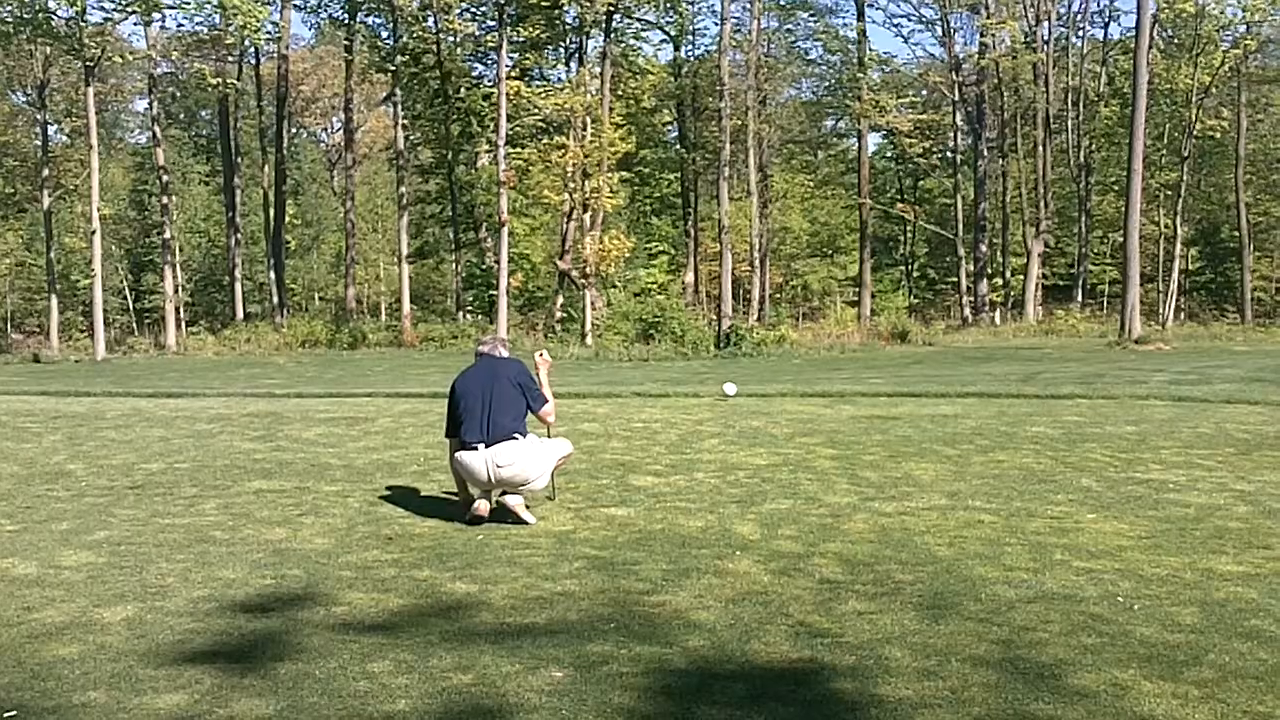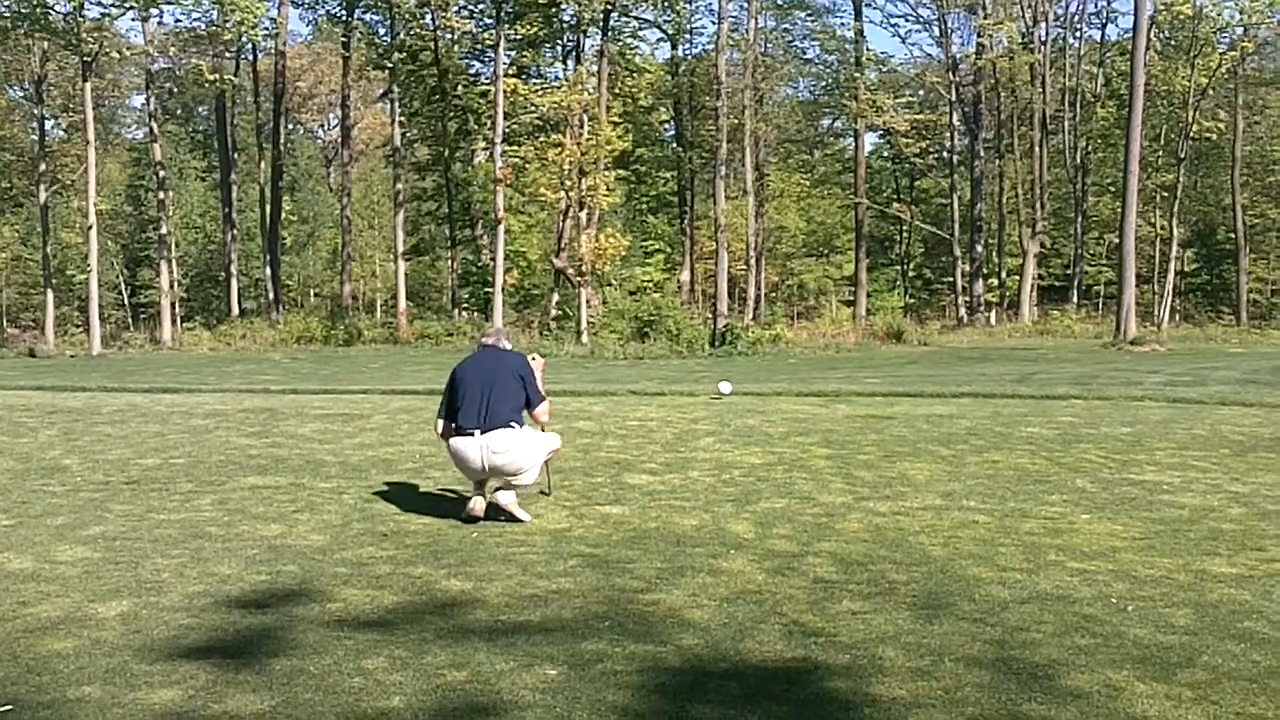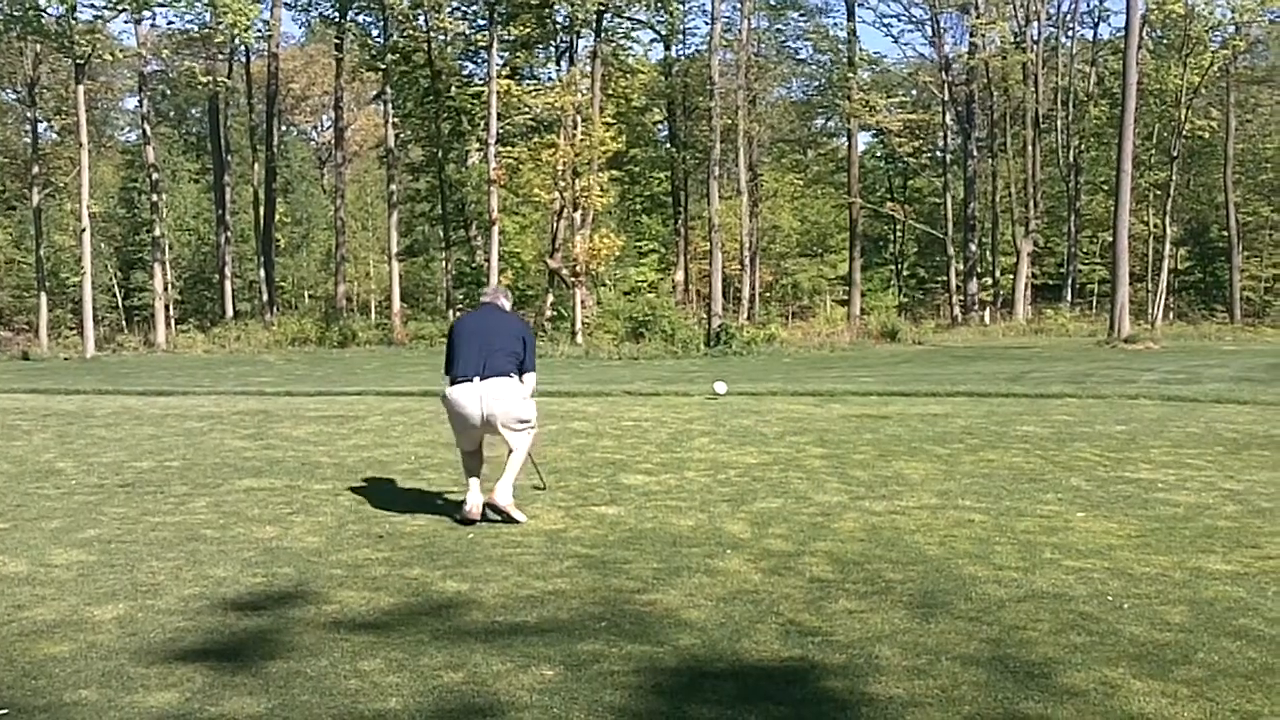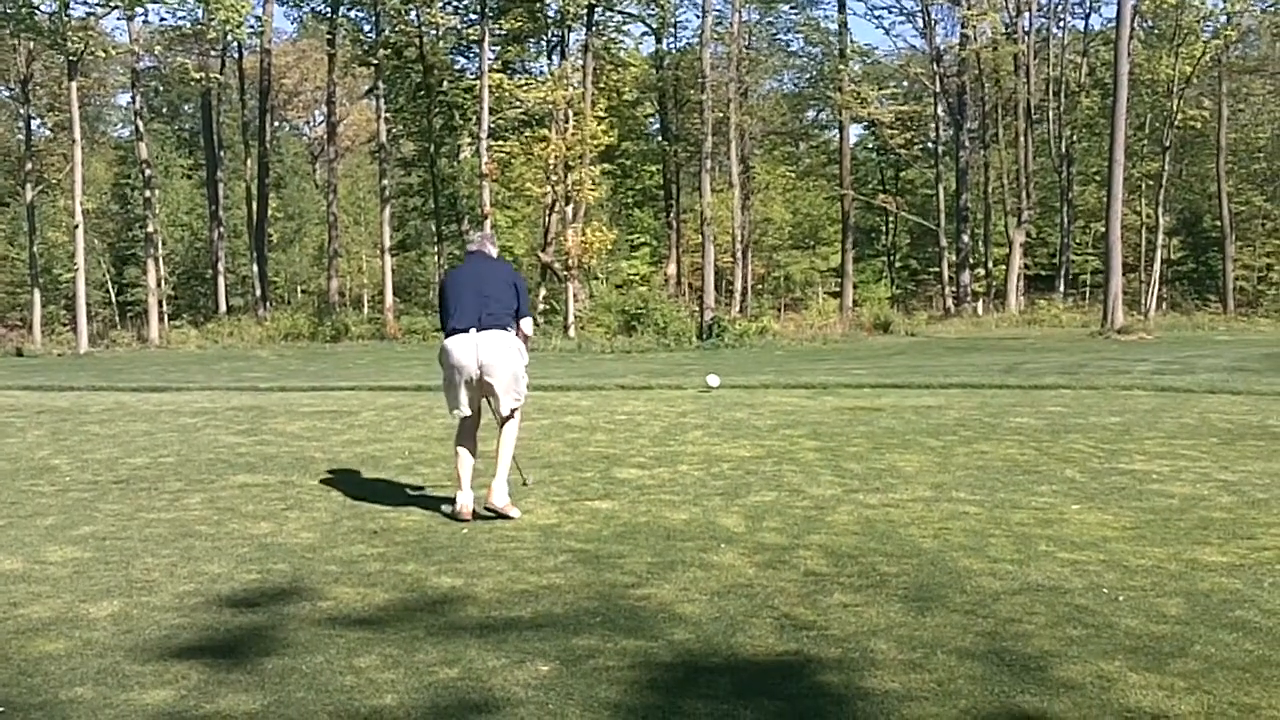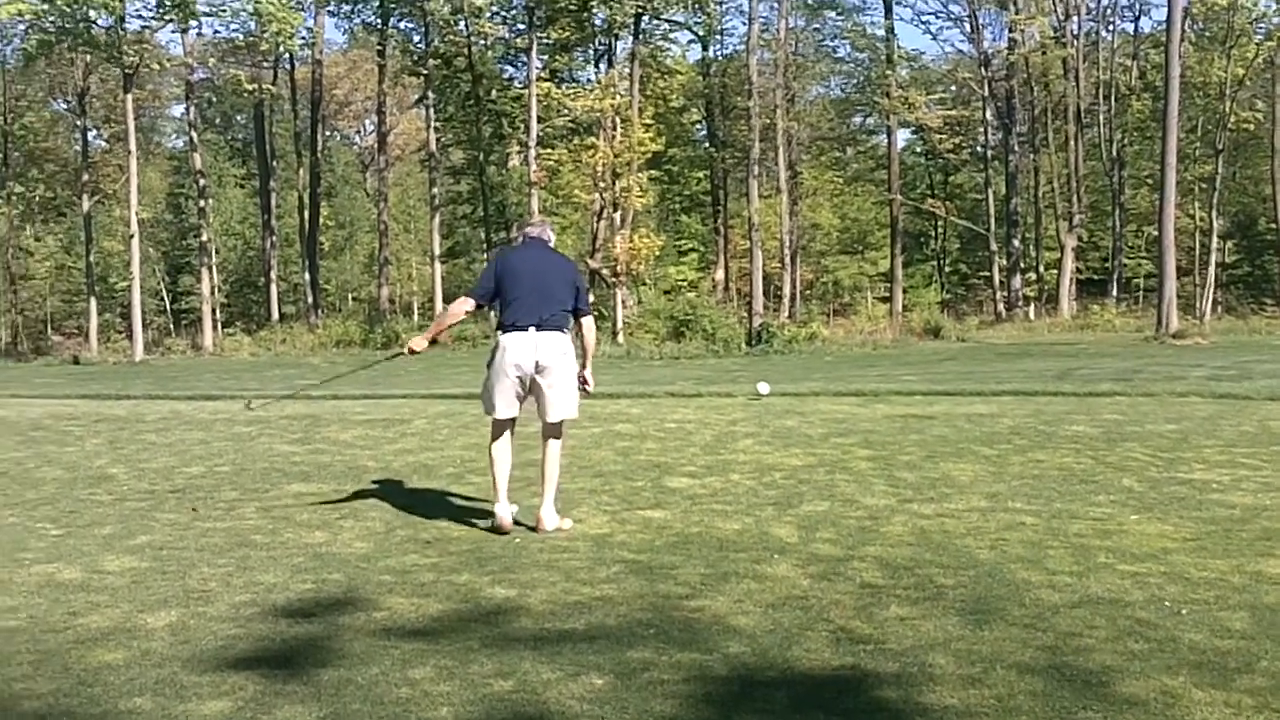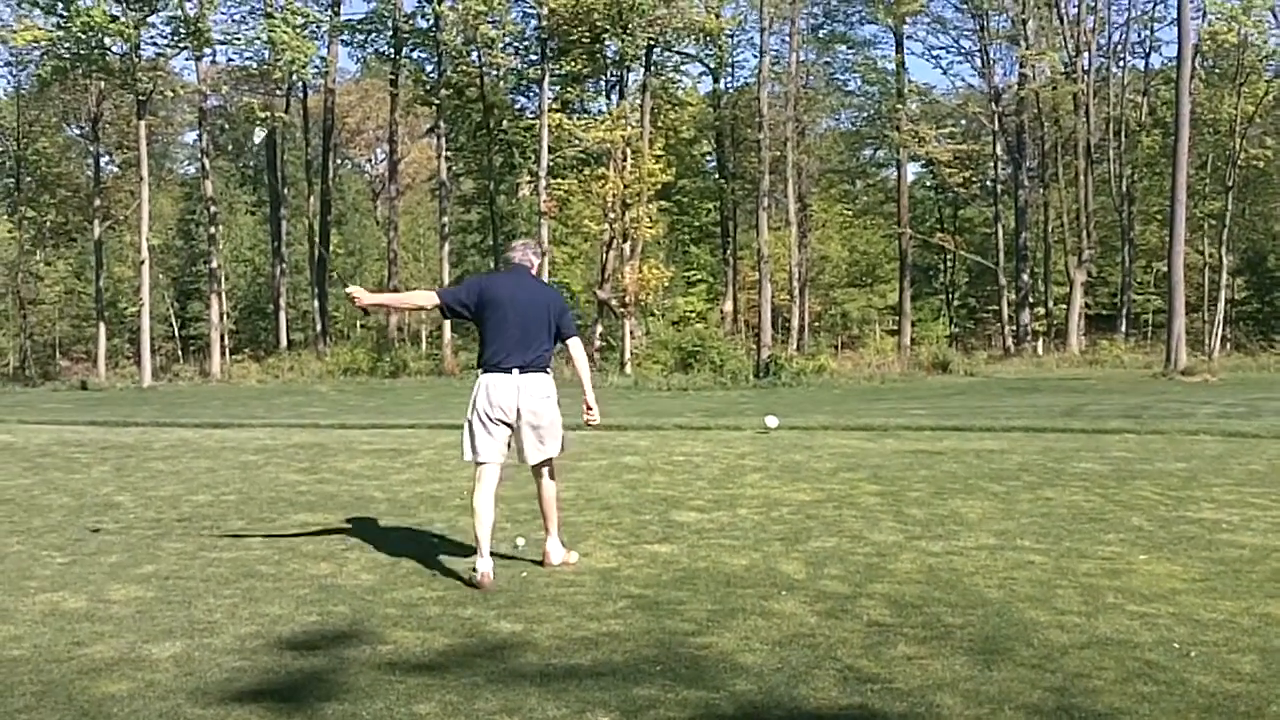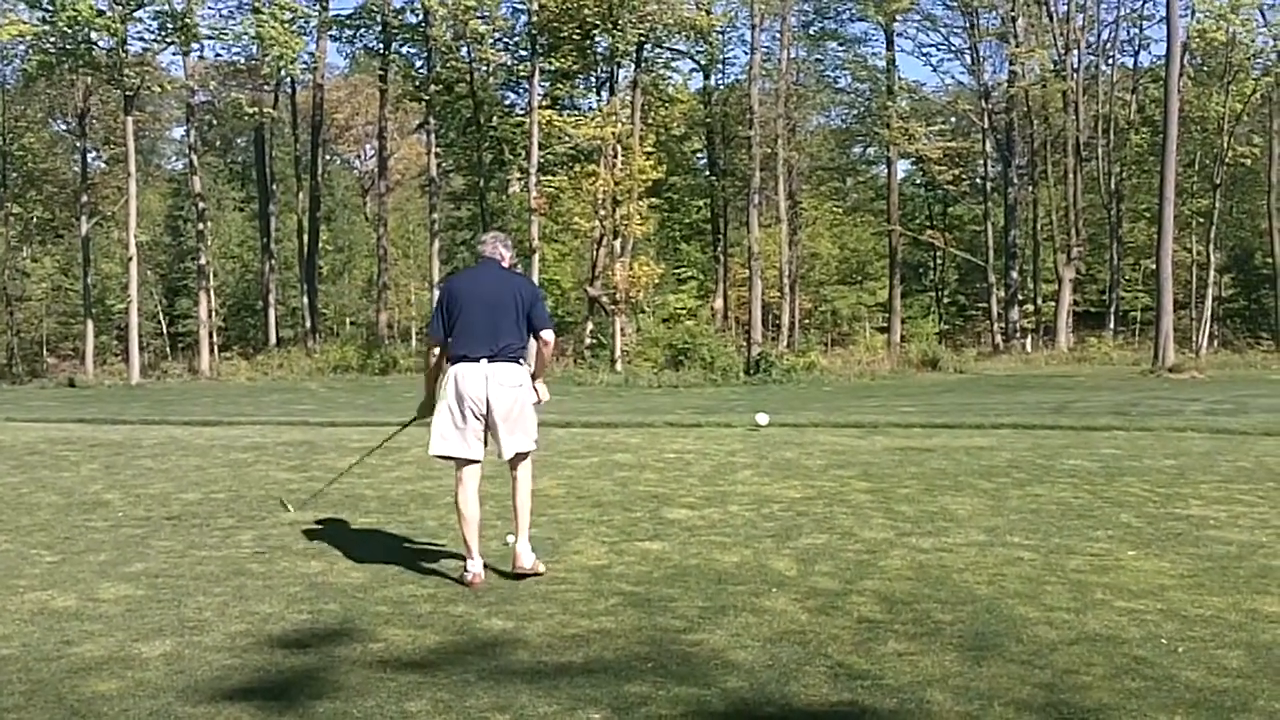
dt=0.4s
person 1, frame 1
left shoulder: (461, 380)
right shoulder: (514, 368)
left elbow: (455, 447)
right elbow: (548, 417)
left wrist: (463, 493)
right wrist: (543, 373)
left hip: (473, 467)
right hip: (512, 459)
right knee: (565, 447)
left ankle: (481, 499)
right ankle: (514, 494)
person 1, frame 2
left shoulder: (463, 366)
right shoulder: (517, 361)
left elbow: (441, 428)
right elbow: (542, 416)
right wrist: (538, 376)
left hip: (466, 452)
right hip: (506, 448)
right knee: (553, 441)
left ankle: (477, 498)
right ankle: (507, 493)
person 1, frame 3
left shoulder: (460, 322)
right shoulder: (518, 324)
right elbow: (529, 382)
right wrist: (517, 402)
left hip: (462, 396)
right hip: (502, 392)
left knee: (470, 443)
right knee: (527, 427)
left ankle: (473, 500)
right ankle: (502, 492)
person 1, frame 4
left shoulder: (451, 275)
right shoulder: (508, 271)
right elbow: (526, 329)
right wrist: (517, 355)
left hip: (458, 347)
right hip: (499, 344)
left knee: (467, 422)
right knee: (509, 417)
left ankle: (463, 499)
right ankle: (498, 492)
person 1, frame 5
left shoulder: (504, 259)
right shoulder: (568, 266)
left elbow: (465, 305)
right elbow: (587, 323)
left wrist: (427, 335)
right wrist: (586, 367)
left hip: (513, 346)
right hip: (556, 346)
left knee: (501, 431)
right knee: (553, 434)
left ankle: (502, 507)
right ankle: (547, 513)
person 1, frame 6
left shoulder: (485, 285)
right shoulder: (552, 296)
left elbow: (429, 299)
right elbow: (575, 346)
left wrist: (373, 298)
right wrist: (588, 393)
left hip: (495, 387)
right hip: (537, 387)
left knee: (485, 479)
right knee: (544, 471)
left ankle: (483, 563)
right ankle: (553, 548)
person 1, frame 7
left shoulder: (454, 284)
right shoulder: (523, 285)
left elbow: (435, 349)
right elbow: (547, 339)
left wrist: (428, 395)
right wrist: (538, 377)
left hip: (463, 377)
right hip: (508, 376)
left knee: (467, 475)
right knee: (521, 464)
left ankle: (473, 564)
right ankle: (523, 550)
